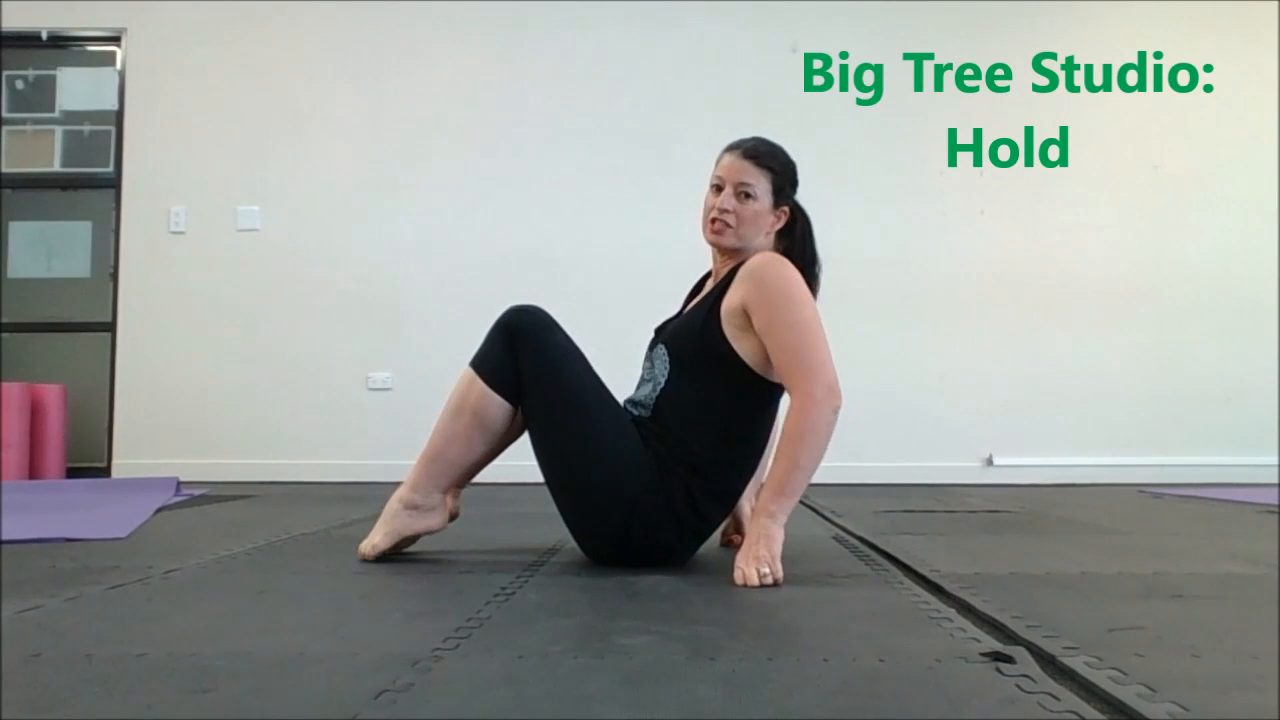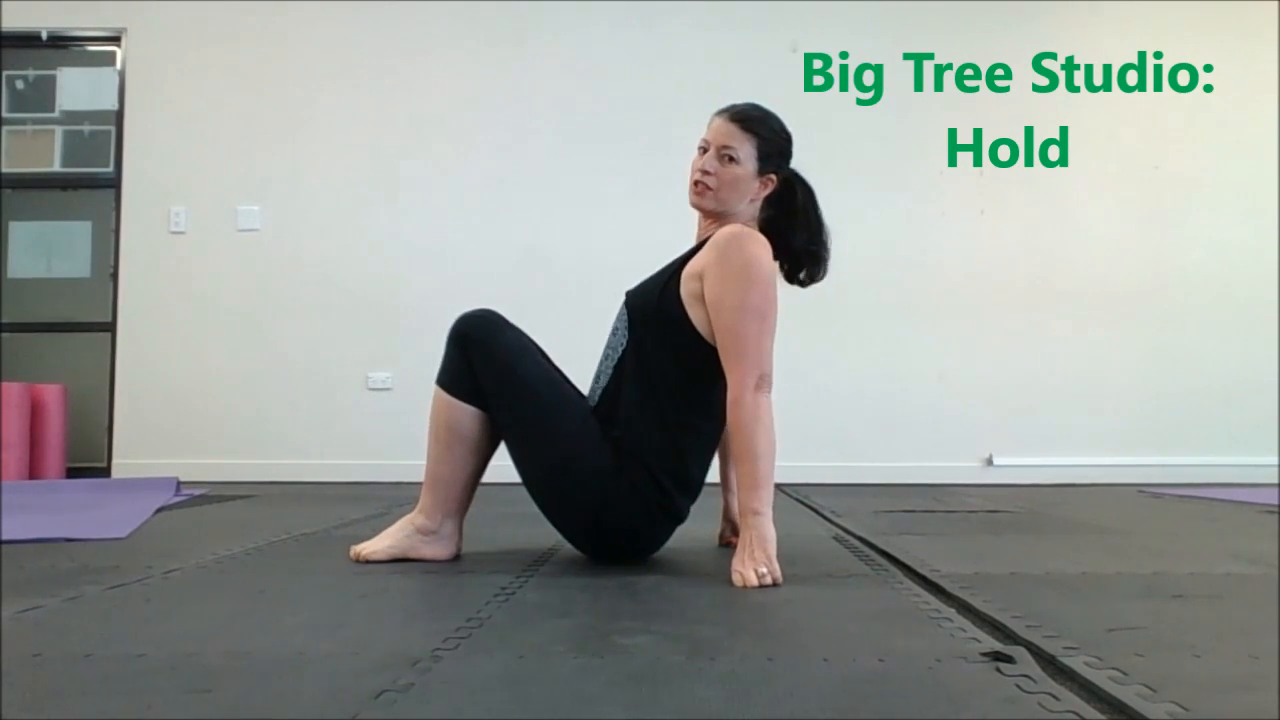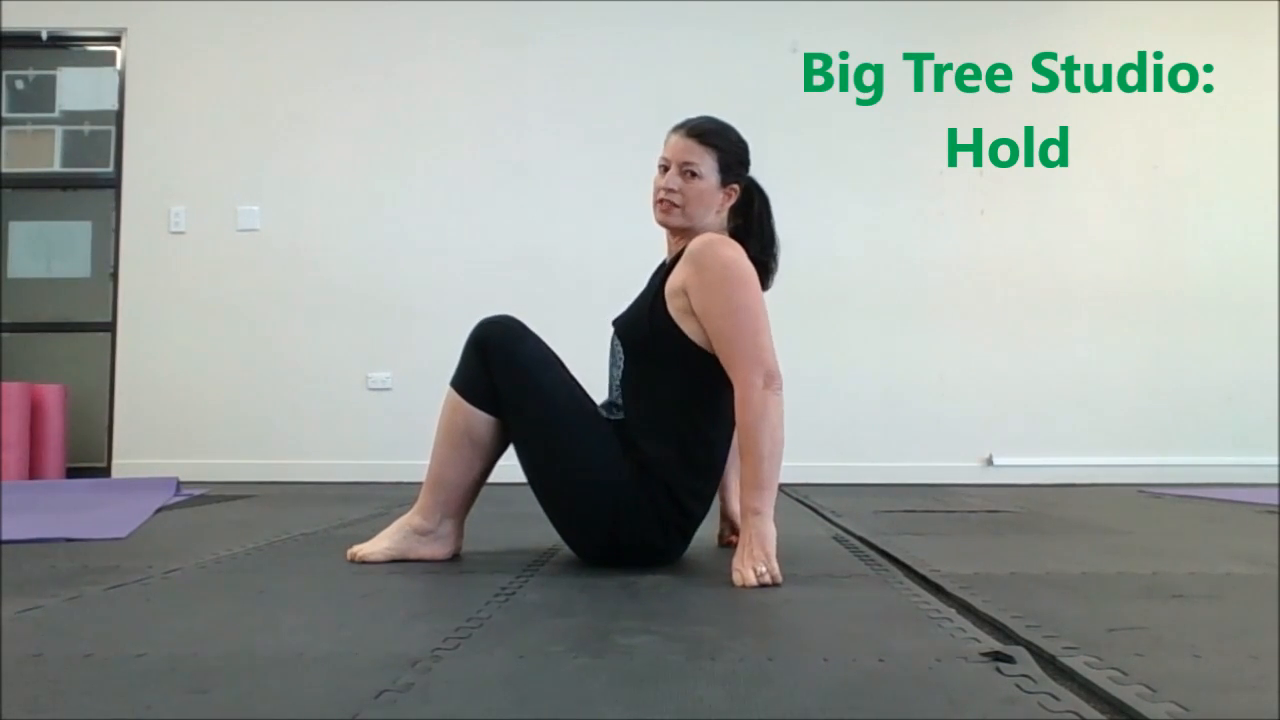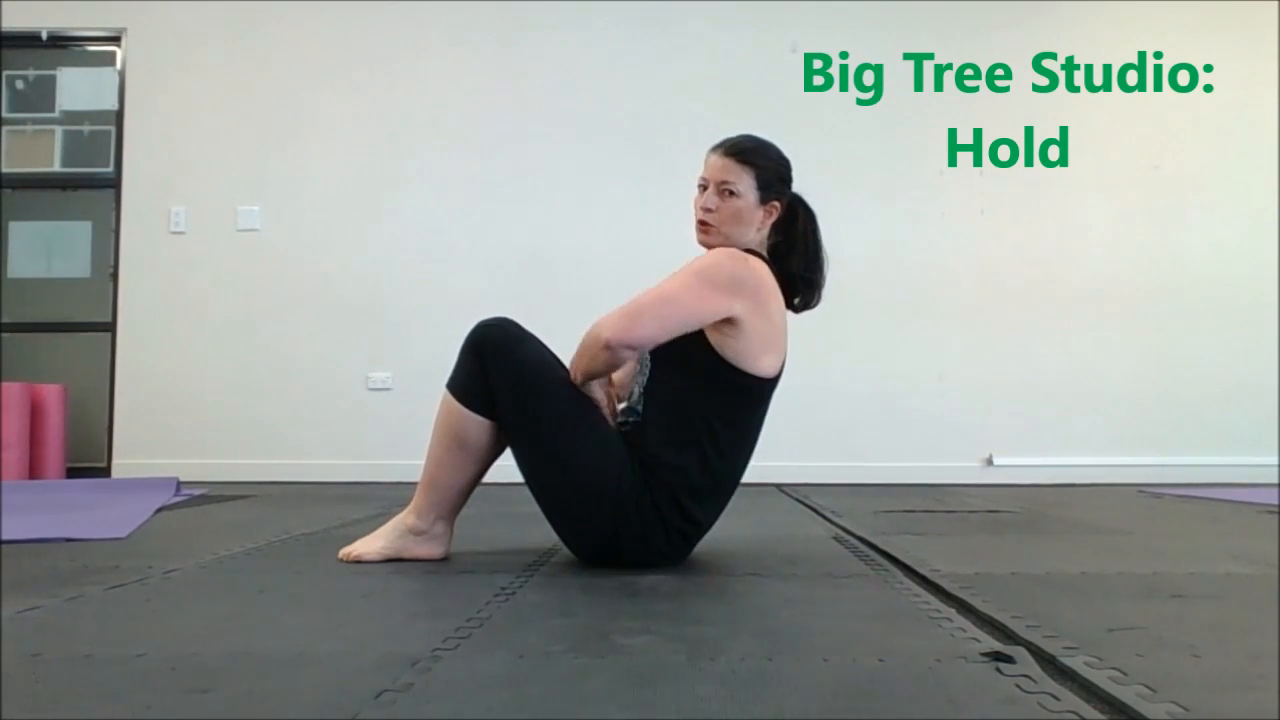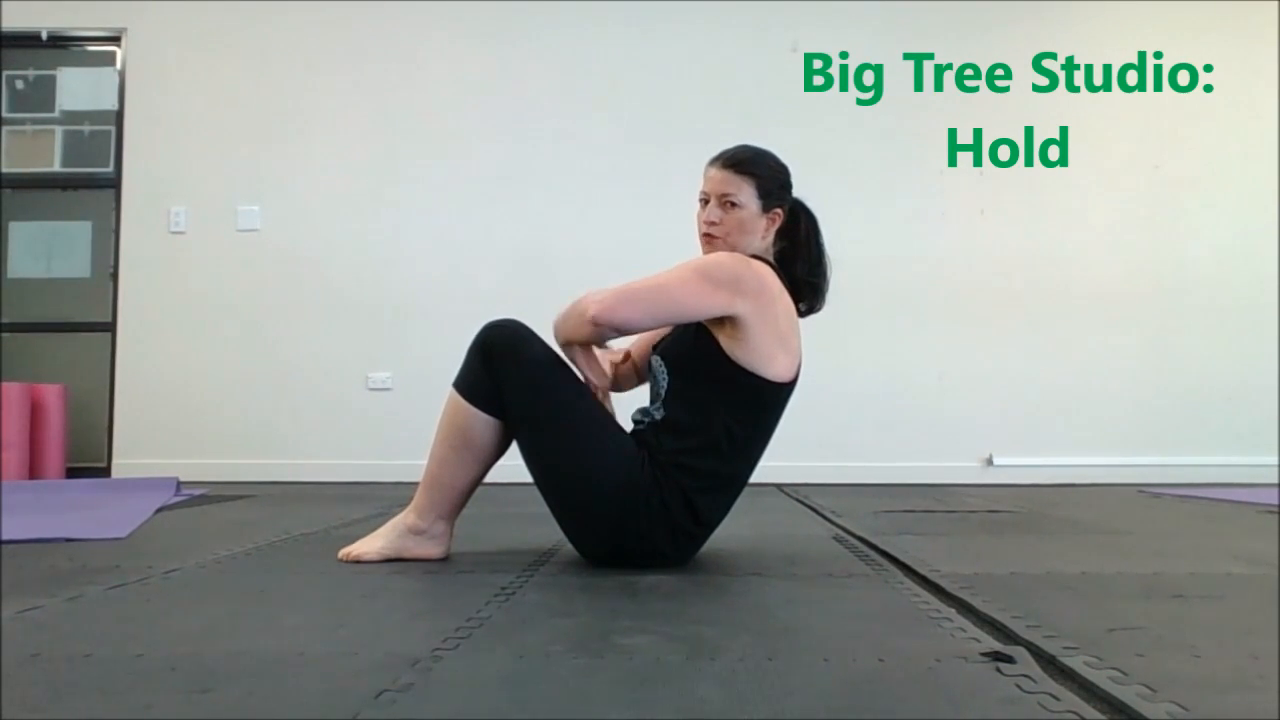
dt=1s
person 1, frame 1
left shoulder: (769, 277)
right shoulder: (716, 283)
left elbow: (820, 397)
right elbow: (745, 400)
left wrist: (768, 522)
right wrist: (738, 503)
left hip: (649, 515)
right hip: (641, 508)
left knee: (524, 331)
right knee: (528, 340)
left ankle: (421, 502)
right ankle: (435, 491)
person 1, frame 2
left shoulder: (739, 249)
right shoulder: (714, 253)
left elbow: (751, 387)
right elbow: (721, 393)
left wrist: (758, 525)
right wrist: (733, 509)
left hip: (620, 504)
right hip: (626, 499)
left knee: (479, 336)
right knee: (485, 340)
left ankle: (433, 528)
right ankle: (438, 523)
person 1, frame 3
left shoulder: (714, 257)
right shoulder: (684, 265)
left elbow: (761, 384)
right elbow: (718, 396)
left wrist: (758, 522)
right wrist: (731, 508)
left hip: (636, 515)
right hip: (638, 506)
left knee: (498, 344)
right knee: (501, 347)
left ankle: (430, 527)
right ankle: (437, 523)
person 1, frame 4
left shoulder: (736, 272)
right shoulder: (727, 287)
left elbow: (615, 335)
right elbow: (641, 357)
left wrist: (584, 375)
right wrist: (598, 384)
left hip: (641, 518)
right hip: (647, 510)
left knee: (495, 346)
right knee: (504, 360)
left ankle: (424, 527)
right ankle: (429, 523)
person 1, frame 5
left shoulder: (743, 278)
right shoulder: (723, 300)
left elbow: (601, 311)
right elbow: (630, 369)
left wrist: (570, 332)
right wrist: (591, 357)
left hip: (648, 517)
right hip: (651, 510)
left knee: (503, 347)
right knee: (511, 354)
left ankle: (425, 527)
right ankle: (430, 522)
